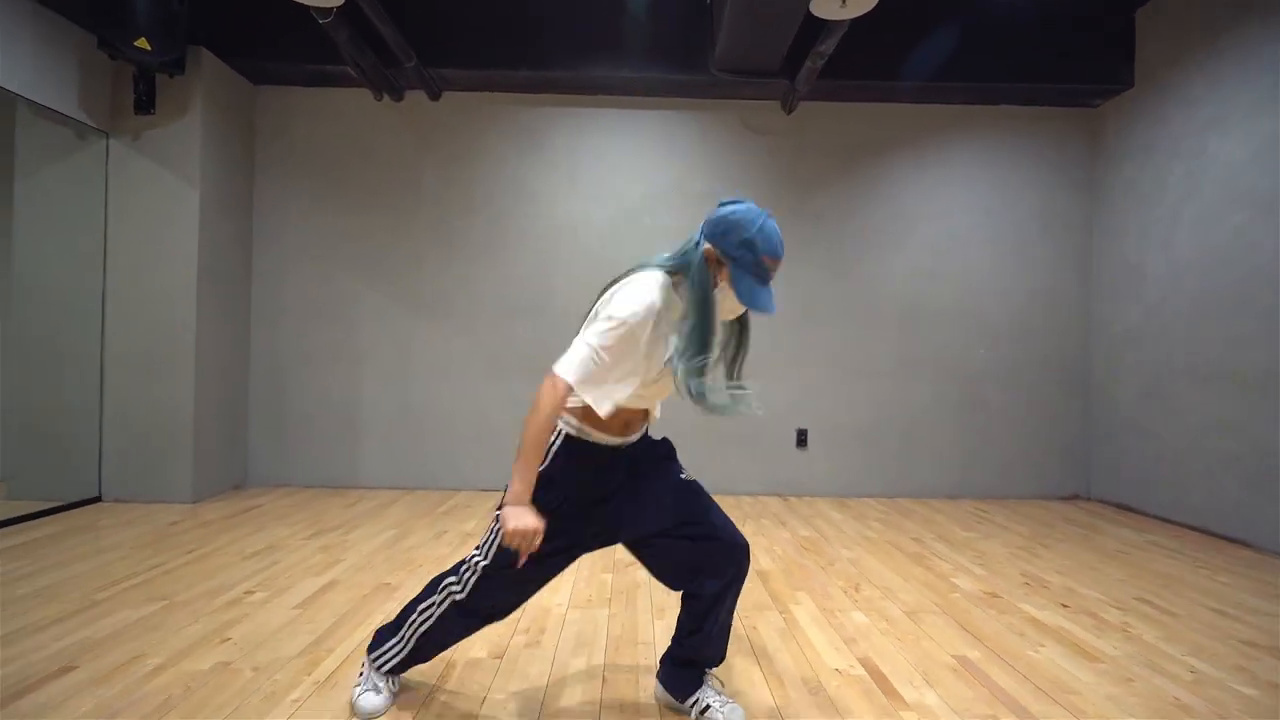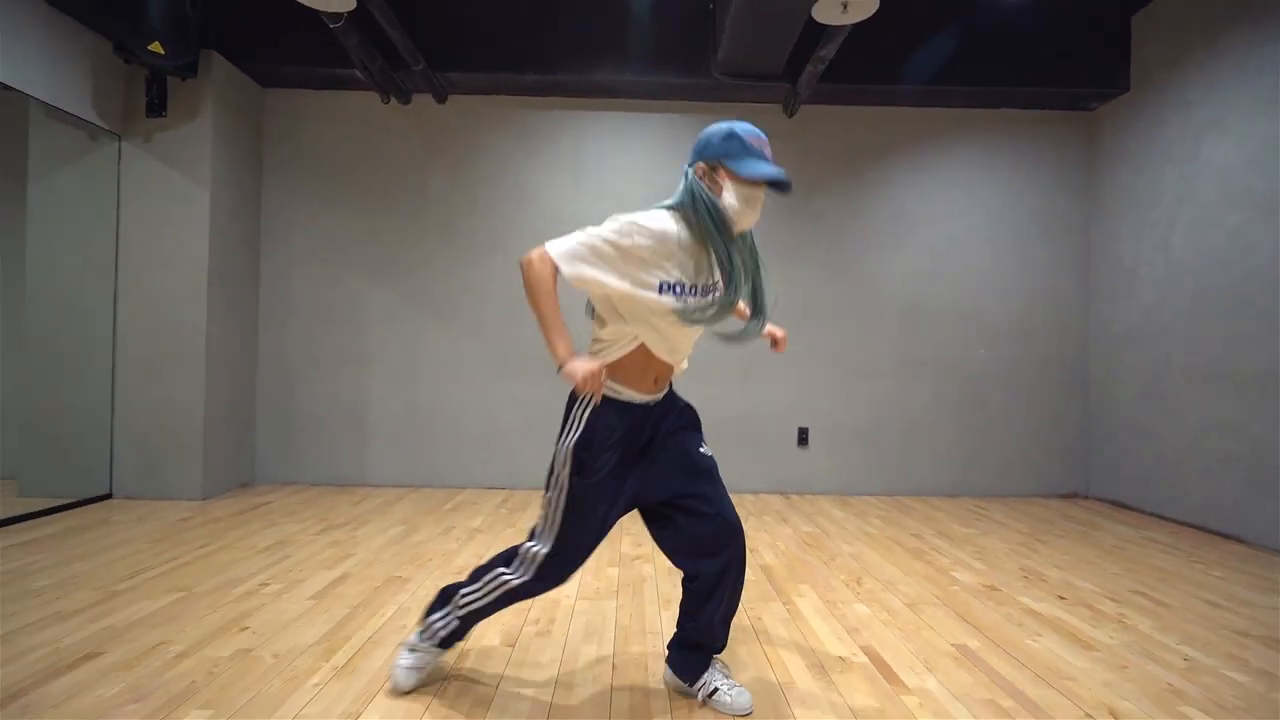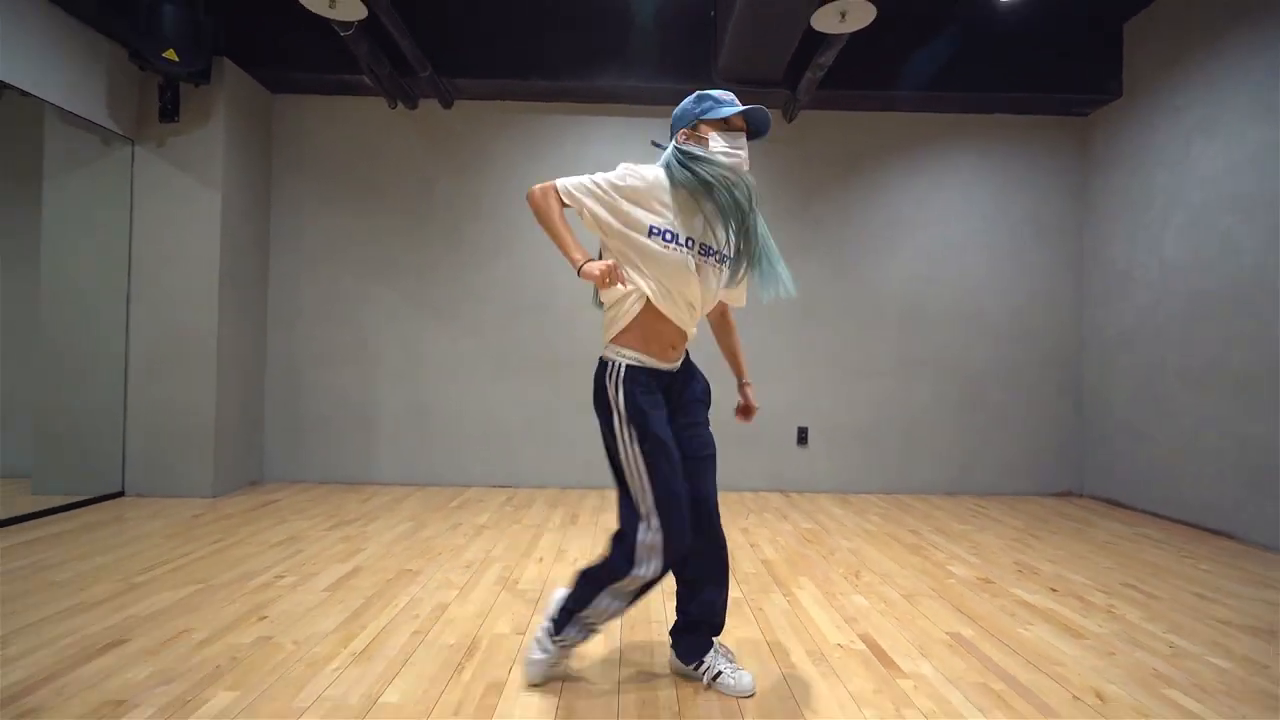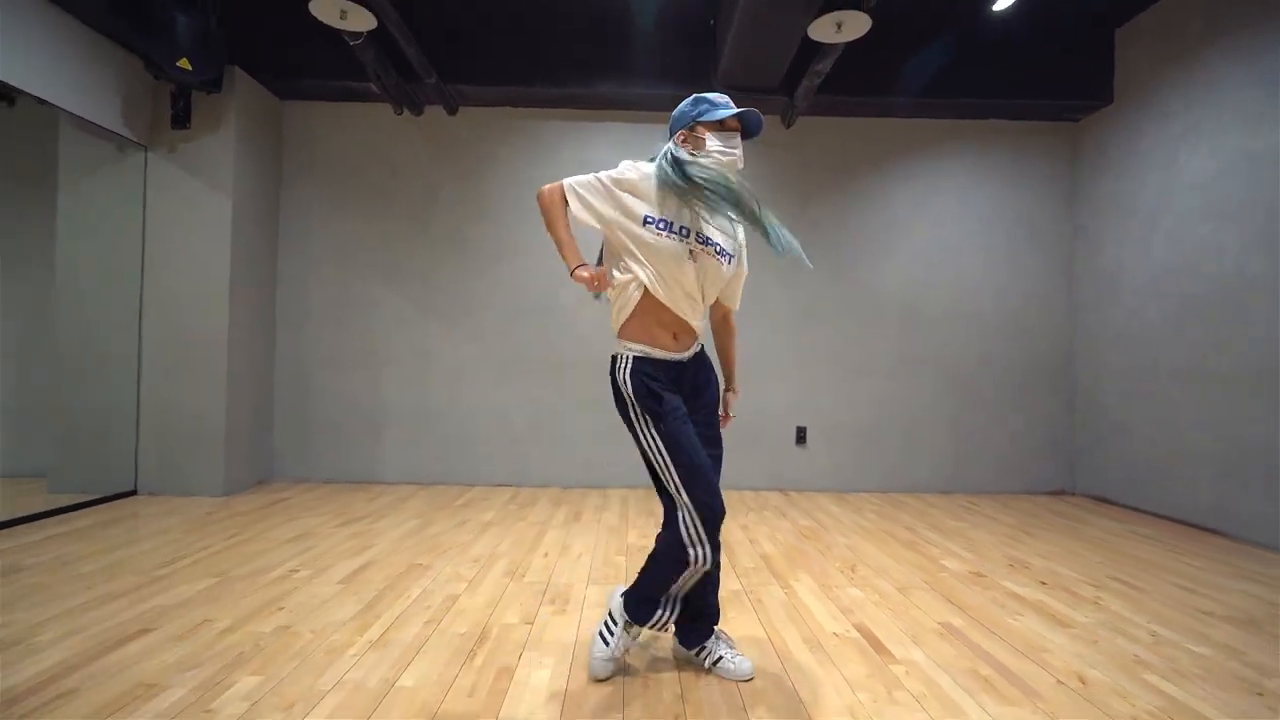
dt=0.1s
person 1, frame 1
left shoulder: (692, 298)
right shoulder: (644, 307)
right elbow: (555, 395)
right wrist: (518, 501)
left hip: (635, 455)
right hip: (575, 461)
left knee: (721, 558)
right knee: (491, 578)
right ankle: (385, 661)
person 1, frame 2
left shoulder: (721, 247)
right shoulder: (644, 233)
right elbow: (536, 263)
left wrist: (758, 324)
right wrist: (567, 356)
left hip: (661, 417)
right hip: (606, 416)
left knee: (720, 539)
right knee: (550, 555)
left ankle: (694, 665)
right ankle: (434, 632)
person 1, frame 3
left shoulder: (733, 225)
right shoulder: (642, 187)
right elbow: (541, 194)
left wrist: (744, 381)
right wrist: (583, 262)
left hip: (682, 380)
right hip: (632, 380)
left knee: (699, 521)
right knee: (652, 538)
left ankle: (696, 647)
right ankle: (566, 622)
person 1, frame 4
left shoulder: (732, 222)
right shoulder: (639, 183)
right elbow: (550, 193)
left wrist: (730, 385)
right wrist: (577, 266)
left hip: (693, 371)
right hip: (643, 374)
left knee: (701, 516)
right knee: (697, 519)
left ankle: (697, 635)
right ankle: (630, 614)
